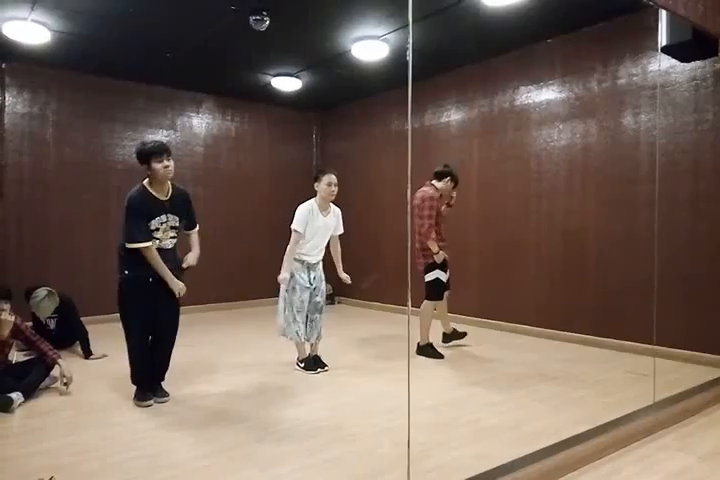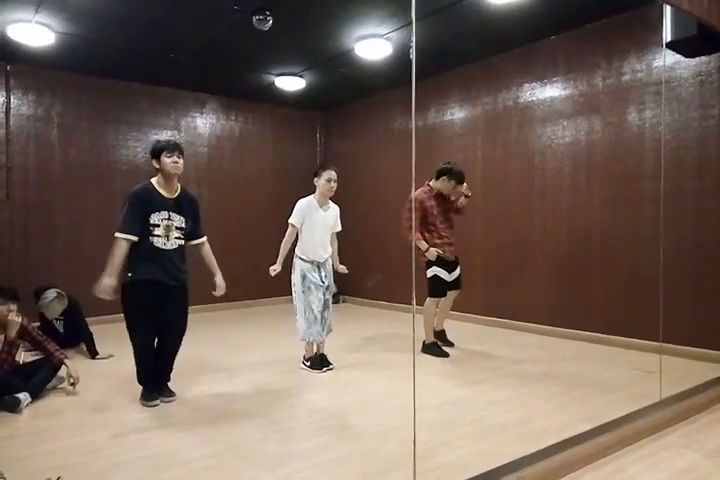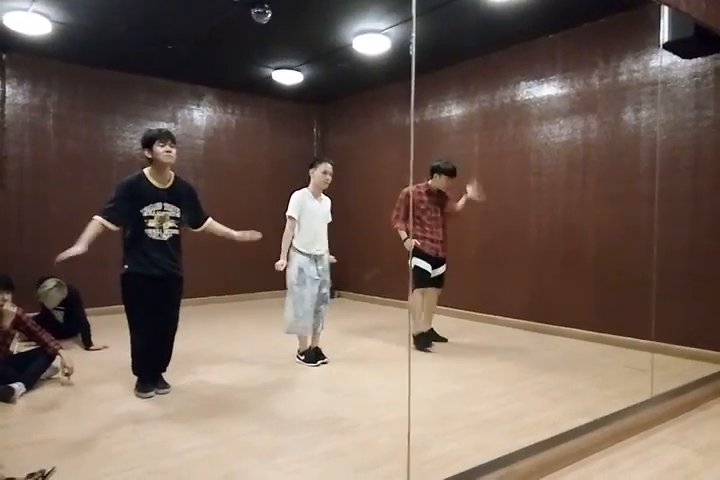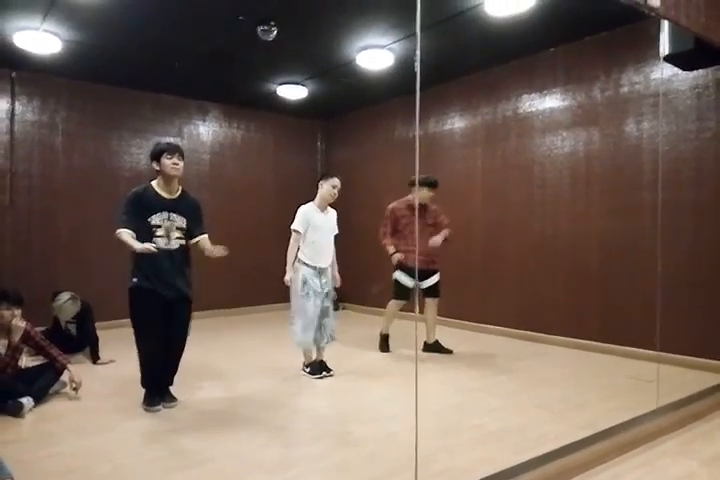
dt=0.4s
person 1, frame 1
left shoulder: (181, 195)
right shoulder: (137, 200)
left elbow: (192, 227)
right elbow: (145, 247)
left wrist: (195, 251)
right wrist: (171, 280)
left hip: (168, 275)
right hip: (137, 277)
left knee: (166, 332)
right knee: (139, 333)
left ankle: (156, 382)
right ankle: (142, 386)
person 1, frame 2
left shoulder: (188, 200)
right shoulder: (140, 195)
left elbow: (199, 240)
right elbow: (125, 238)
left wrist: (217, 273)
right wrist: (110, 275)
left hip: (175, 280)
right hip: (141, 279)
left knee: (173, 334)
right knee: (143, 335)
left ankle: (161, 382)
right ankle: (148, 385)
person 1, frame 3
left shoulder: (184, 189)
right shoulder: (132, 185)
left elbow: (203, 222)
right elbow: (104, 218)
left wrist: (235, 235)
right wrist: (81, 244)
left hip: (171, 270)
right hip: (138, 269)
left knee: (167, 325)
right knee: (142, 326)
left ankle: (157, 373)
right ankle: (143, 376)
person 1, frame 4
left shoulder: (190, 203)
right shoulder: (139, 197)
left elbow: (199, 237)
right elbow: (124, 231)
left wrist: (210, 248)
right wrist: (137, 245)
left hip: (179, 283)
right hip: (146, 282)
left knee: (176, 338)
right knee: (149, 339)
left ankle: (164, 386)
right ankle: (151, 390)
person 2, frame 1
left shoulder: (336, 213)
right shoulder: (305, 209)
left elbow: (334, 243)
right elbow: (294, 241)
left wrist: (340, 270)
right wrist: (284, 270)
left hip: (316, 267)
right hip: (298, 266)
left knee: (317, 310)
right knee: (298, 309)
left ankle: (314, 354)
right ankle: (302, 357)
person 2, frame 2
left shoulder: (335, 210)
right shoulder: (304, 205)
right elbow: (290, 235)
left wrist: (336, 263)
right wrist: (279, 262)
left hip: (324, 265)
right hip: (304, 265)
left knee: (324, 309)
right knee: (309, 310)
left ankle: (321, 353)
right ankle: (309, 356)
person 2, frame 3
left shoulder: (326, 201)
right shoulder: (299, 197)
right elbow: (290, 228)
left wrist: (327, 254)
right wrist: (283, 257)
left hip: (320, 259)
right hip: (302, 258)
left knee: (320, 303)
right knee: (302, 303)
left ankle: (315, 346)
right ankle: (303, 349)
person 2, frame 4
left shoulder: (333, 214)
right shoulder: (305, 211)
right elbow: (294, 241)
left wrist: (335, 270)
right wrist: (289, 270)
left hip: (325, 271)
right hip: (306, 270)
left knee: (324, 316)
right knee: (307, 315)
left ankle: (320, 359)
right ankle: (308, 362)
person 3, frame 1
left shoulder: (424, 193)
right shoulder: (430, 195)
right elbow: (426, 228)
left wrist: (448, 204)
right wrist: (436, 251)
left hip: (432, 253)
right hip: (431, 255)
left knee: (442, 293)
right knee: (433, 298)
left ankle: (448, 331)
right ankle: (423, 344)
person 3, frame 2
left shoulder: (445, 196)
right shoulder: (419, 197)
left elbow: (459, 210)
right elbow: (411, 228)
left wrist: (465, 195)
right wrist: (426, 248)
left hip: (450, 252)
right hip: (435, 253)
left knee: (453, 290)
right knee: (435, 296)
left ankle: (438, 329)
right ankle: (428, 342)
person 3, frame 3
left shoulder: (443, 197)
right shoulder: (411, 192)
left elbow: (453, 210)
right elbow: (397, 218)
left wrist: (468, 196)
right wrist: (405, 238)
left hip: (439, 249)
right hip: (421, 248)
left knee: (435, 289)
right knee: (420, 288)
left ankle: (427, 329)
right ankle: (418, 333)
person 3, frame 4
left shoulder: (433, 209)
right shoulder: (396, 208)
left elbow: (446, 228)
right elbow: (385, 233)
left wrist: (441, 236)
right wrist: (392, 252)
left hip: (429, 262)
right hip: (406, 261)
left knee: (432, 300)
right knee: (399, 300)
left ankle: (431, 341)
right ankle: (384, 334)
person 4, frame 1
left shoulder: (12, 319)
left elbow: (36, 341)
left wrist: (61, 363)
left knee: (48, 360)
left ankle: (17, 396)
right ankle: (35, 382)
person 4, frame 2
left shoulder: (18, 321)
left elbow: (43, 342)
left wrist: (68, 364)
right wrist: (11, 334)
left hip: (12, 372)
left knee: (54, 361)
left ankle: (25, 396)
right ankle: (41, 384)
person 4, frame 3
left shoulder: (13, 311)
left elbow: (37, 332)
left wrist: (62, 354)
left knee: (48, 352)
left ankle: (19, 386)
right ankle: (36, 374)
person 4, frame 4
left shoulder: (22, 326)
left elbow: (46, 347)
left wrist: (70, 370)
right wrist: (15, 339)
left hip: (15, 377)
left knee: (56, 366)
left ankle: (28, 401)
right ankle: (44, 389)
